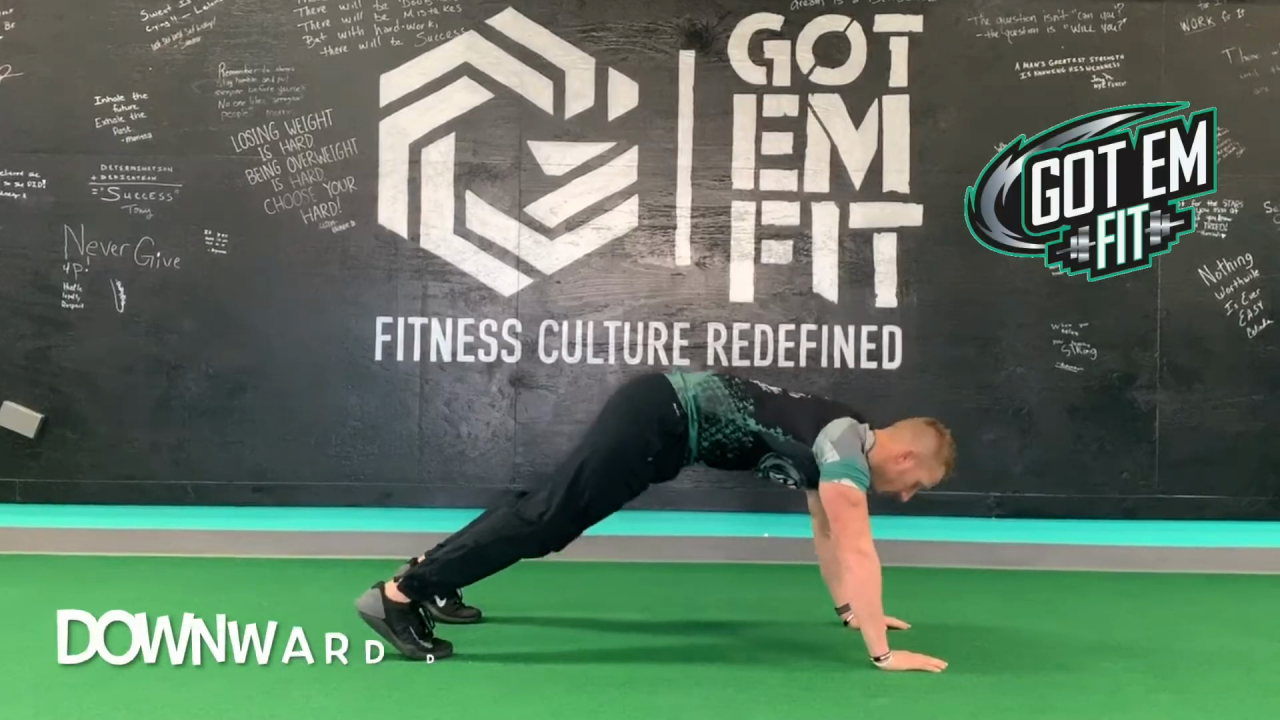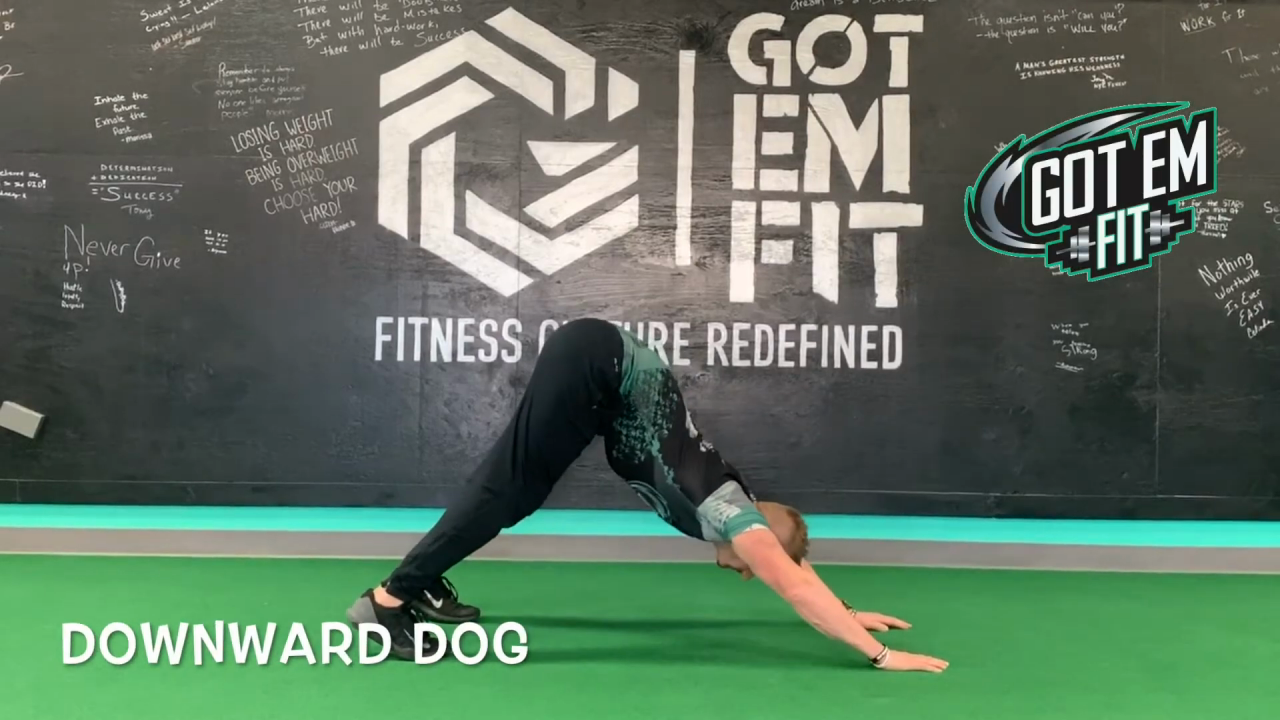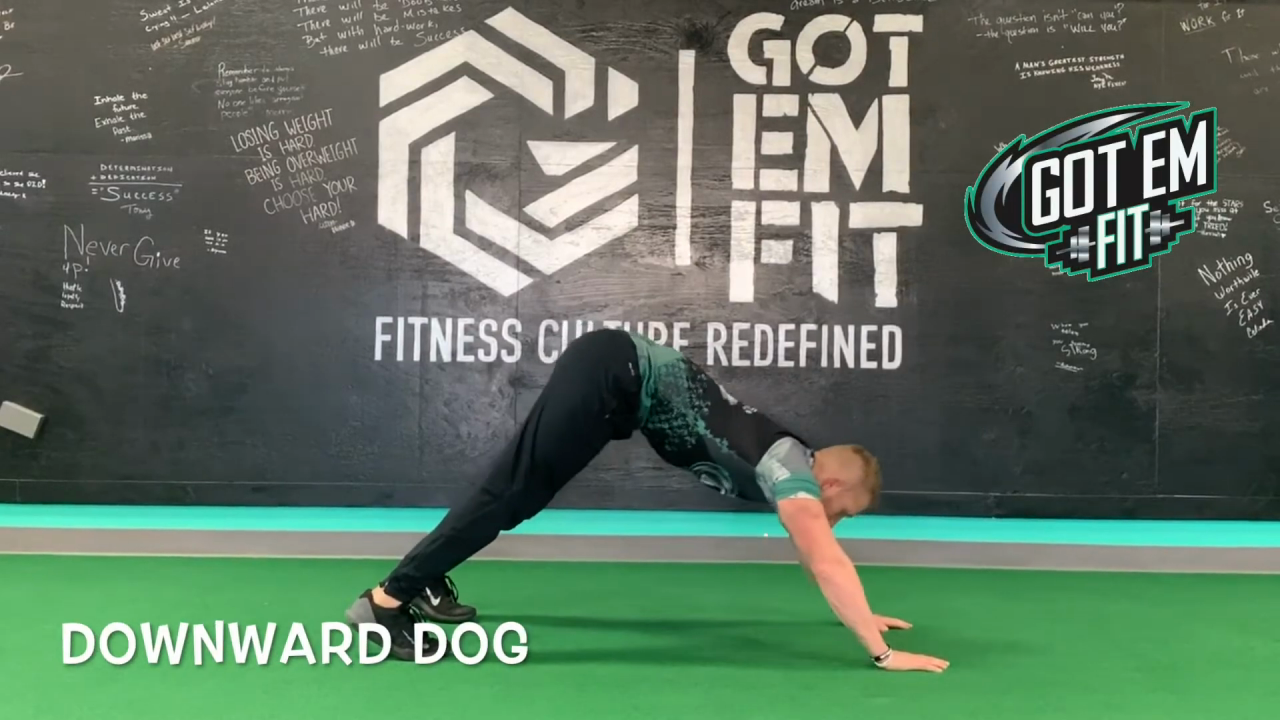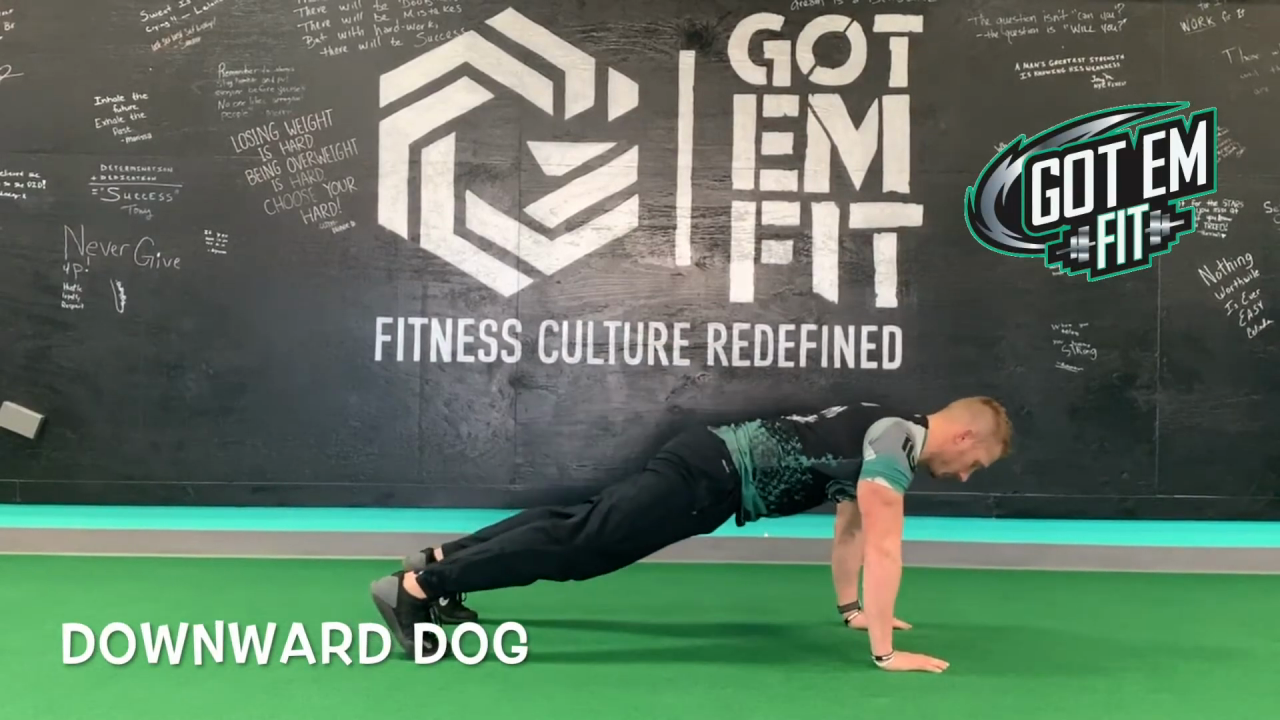
dt=1s
person 1, frame 1
left shoulder: (838, 441)
right shoulder: (846, 447)
left elbow: (826, 533)
right elbow: (856, 549)
left wrist: (849, 607)
right wrist: (882, 652)
left hip: (661, 410)
right hip: (658, 417)
left knee: (550, 503)
right knee: (547, 517)
left ankle: (429, 570)
right ankle: (397, 593)
person 1, frame 2
left shoulder: (728, 501)
right shoulder: (724, 509)
left elbow: (793, 566)
right elbow: (795, 586)
left wrist: (847, 611)
right wrist: (878, 653)
left hip: (597, 358)
right hip: (592, 361)
left knee: (512, 485)
right knee: (506, 488)
left ankle: (423, 585)
right ankle: (386, 600)
person 1, frame 3
left shoulder: (790, 459)
right shoulder: (786, 465)
left elbow: (813, 552)
right elbow: (828, 560)
left wrist: (854, 612)
right wrist: (882, 652)
left hip: (618, 371)
right hip: (612, 371)
left knee: (519, 484)
right knee: (514, 491)
left ankle: (425, 583)
right ankle: (385, 600)
person 1, frame 4
left shoulder: (884, 434)
right shoulder: (896, 444)
left elbow: (849, 526)
right elbow: (883, 550)
left wrist: (851, 608)
right wrist: (886, 652)
left hip: (710, 462)
right hip: (707, 477)
left knee: (581, 525)
right knee: (577, 546)
left ankle: (440, 560)
right ankle: (413, 588)
